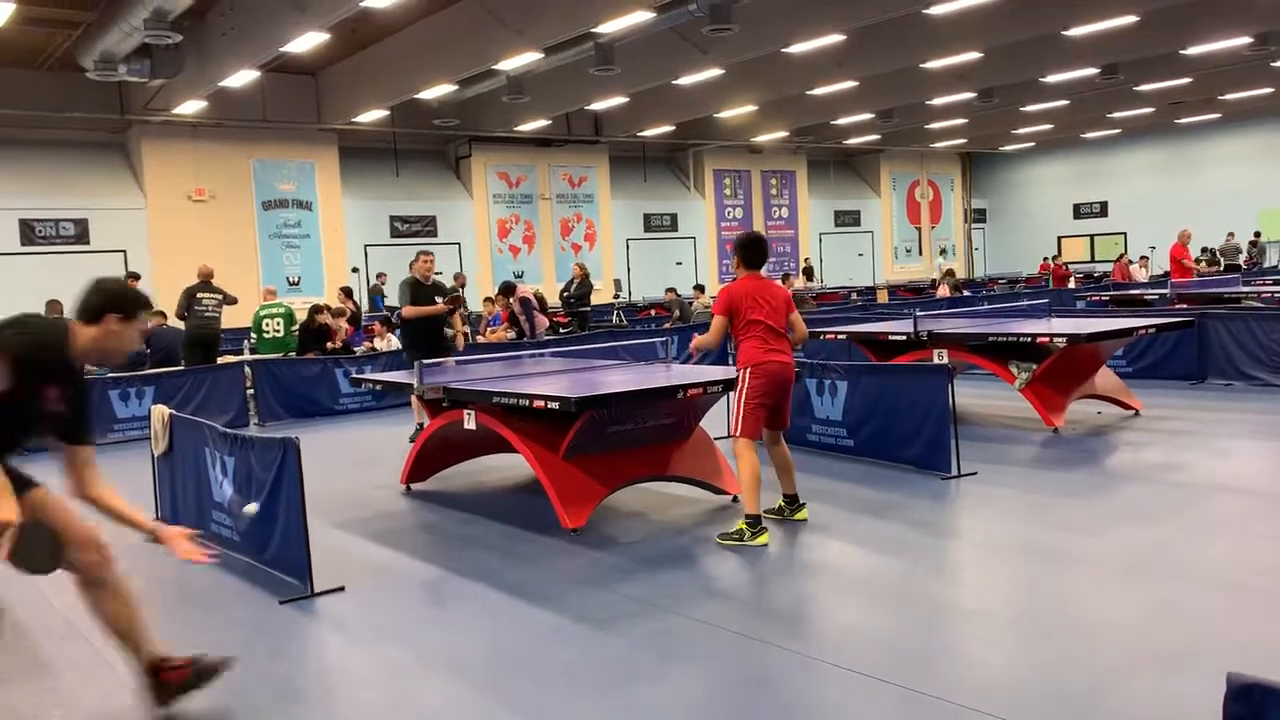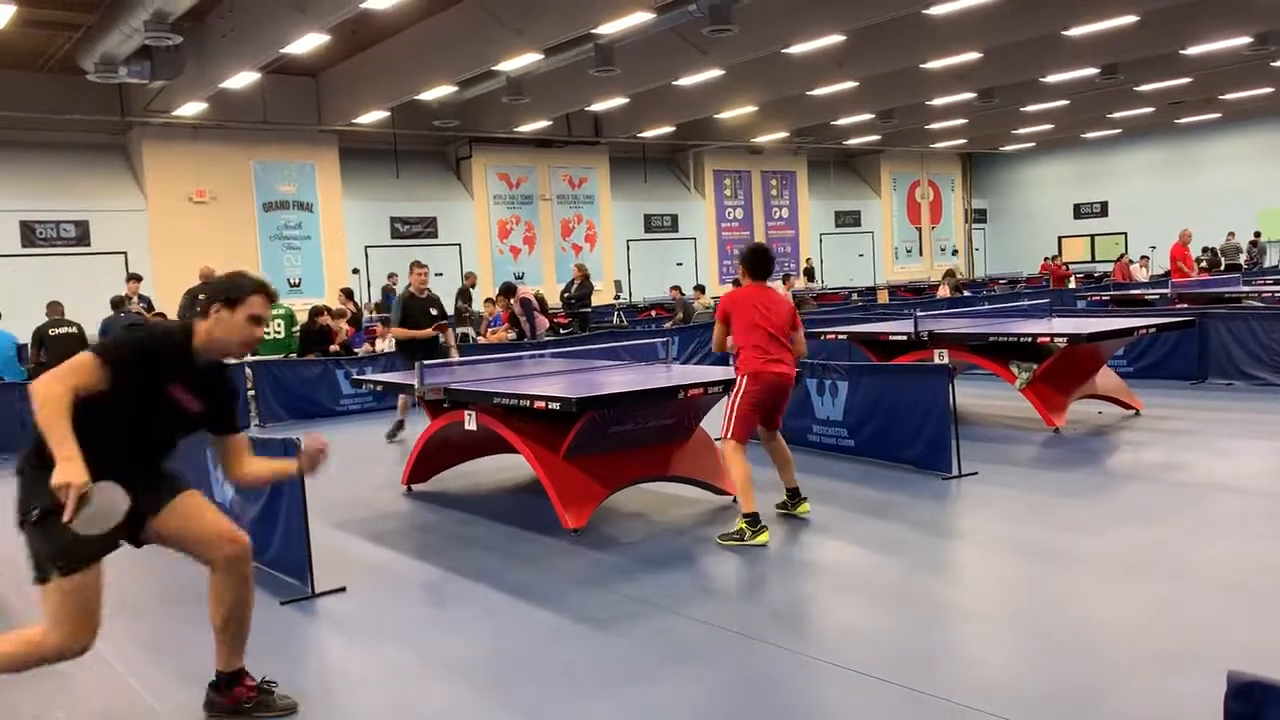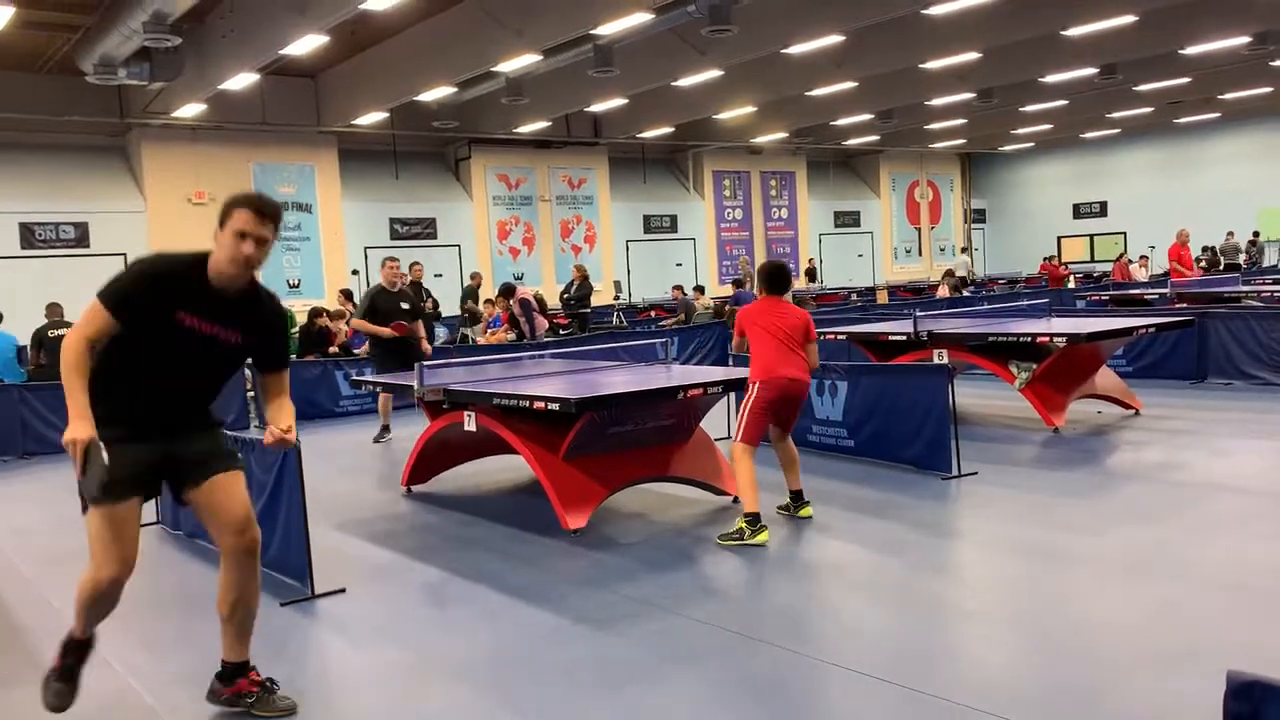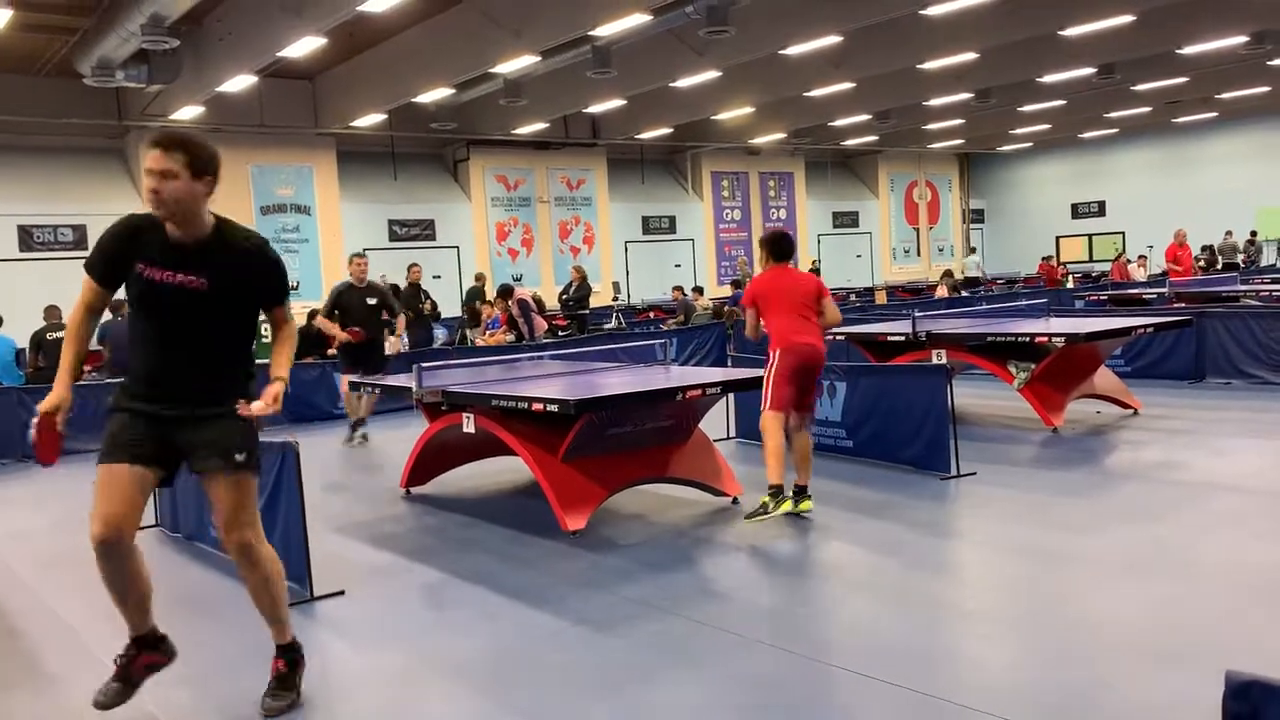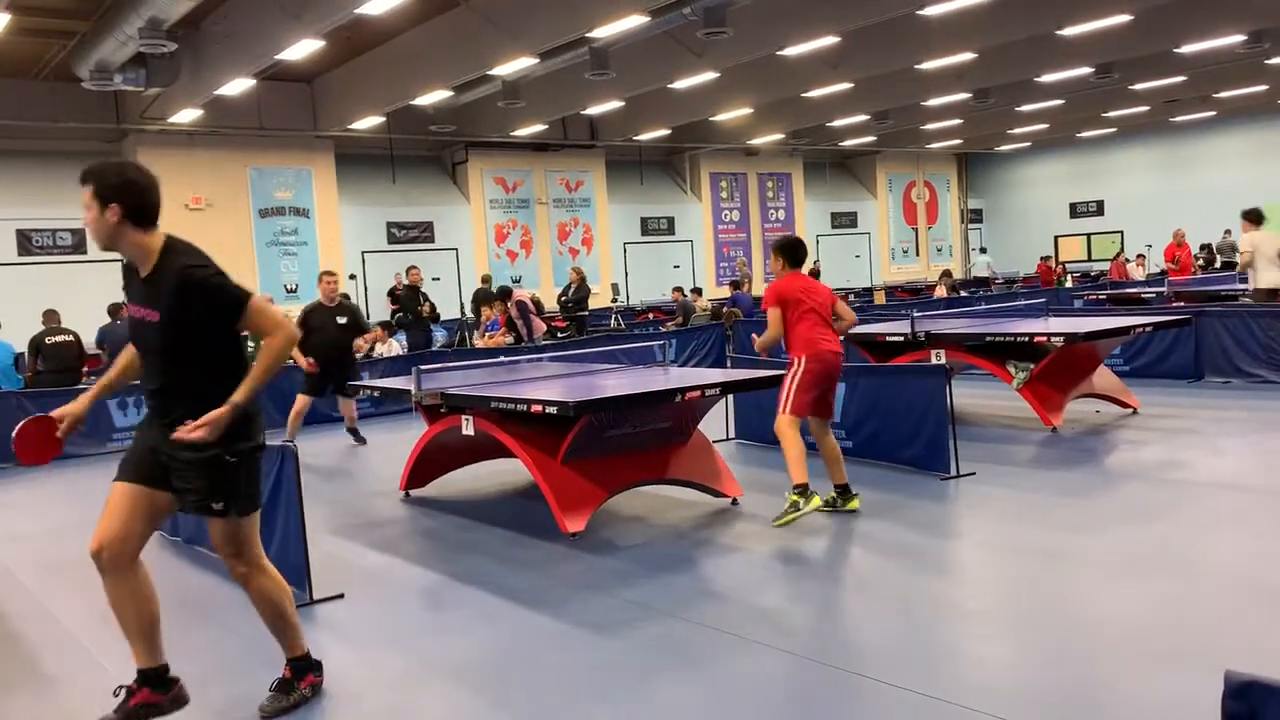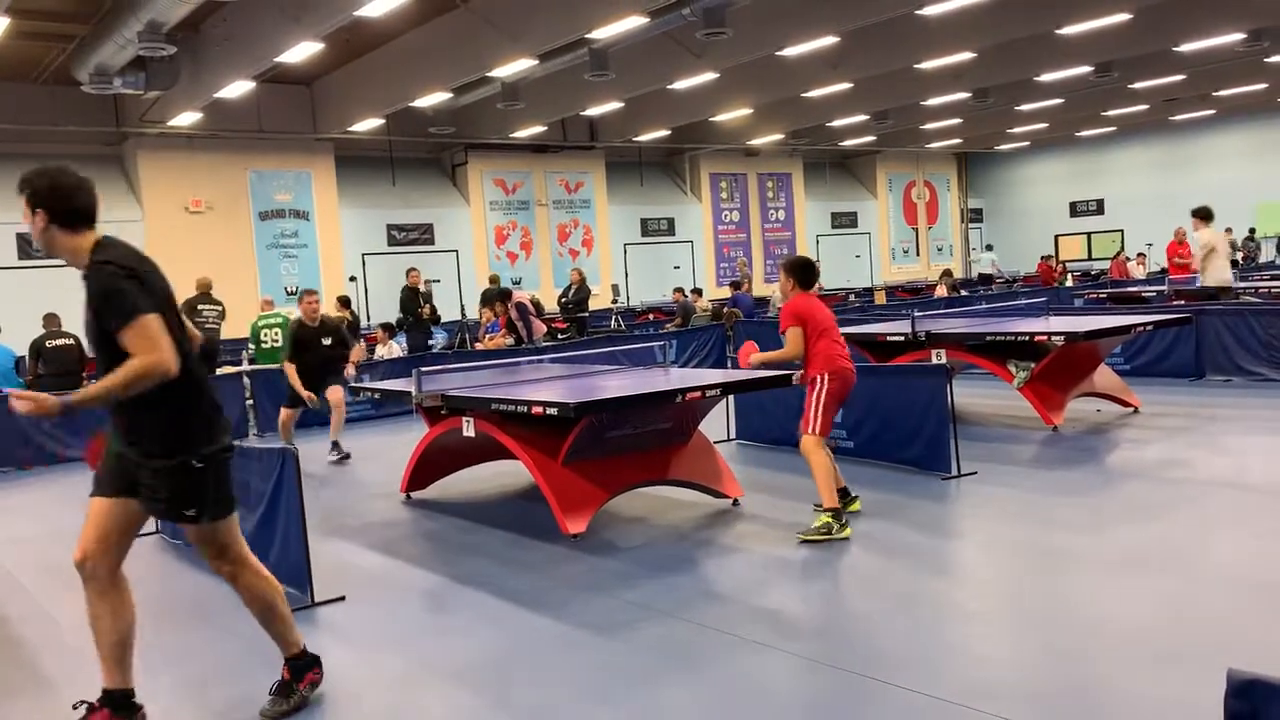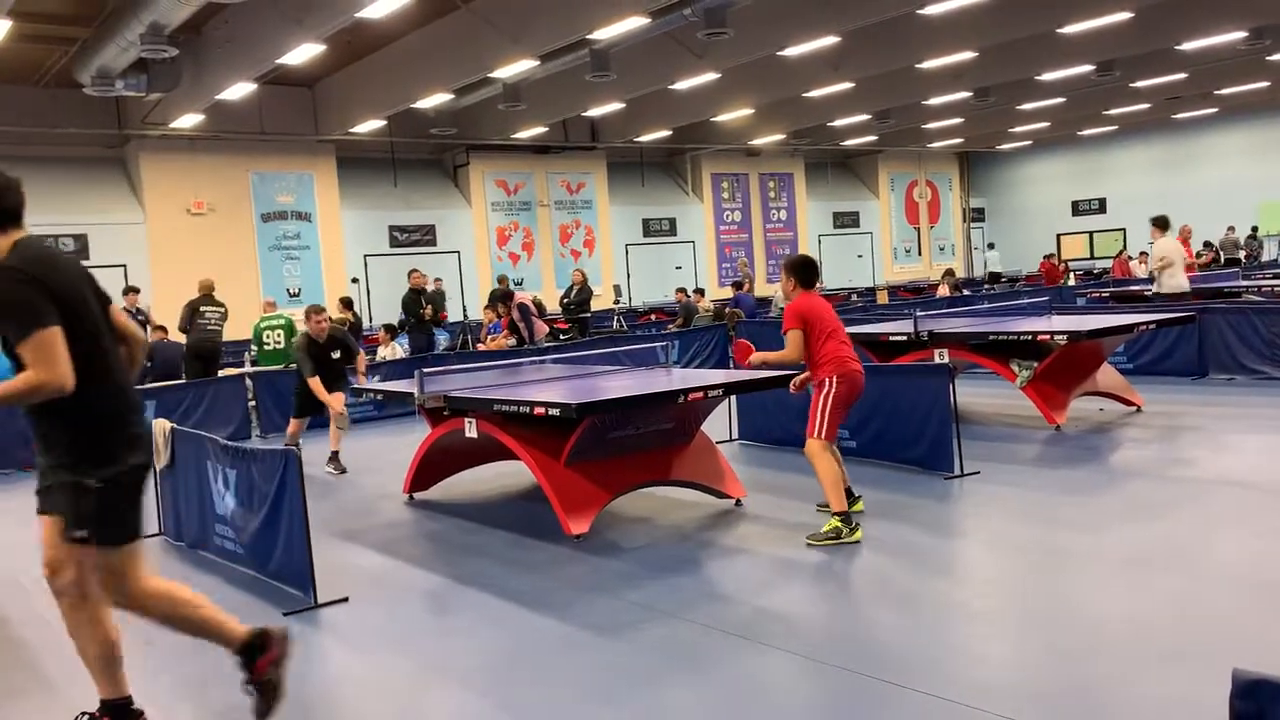
dt=0.2s
person 1, frame 1
left shoulder: (72, 384)
right shoulder: (38, 340)
left elbow: (89, 484)
left wrist: (160, 532)
left knee: (89, 551)
left ankle: (159, 670)
person 1, frame 2
left shoulder: (219, 385)
right shoulder: (150, 344)
left elbow: (241, 468)
right elbow: (50, 387)
left wrist: (297, 467)
right wrist: (68, 460)
left hip: (136, 479)
right hip: (66, 487)
left knee: (233, 550)
right knee: (70, 639)
person 1, frame 3
left shoulder: (266, 314)
right shoulder: (158, 275)
left elbow: (276, 391)
right elbow: (78, 340)
left wrist: (282, 423)
right wrist: (80, 418)
left hip: (191, 430)
right hip: (117, 433)
left knee: (243, 538)
right knee: (111, 571)
left ankle: (234, 676)
right ankle: (75, 645)
person 1, frame 4
left shoulder: (249, 253)
right shoulder: (126, 238)
left elbow: (284, 323)
right elbow: (86, 308)
left wrist: (277, 380)
right wrist: (63, 383)
left hip: (219, 411)
right hip: (141, 406)
left knee: (241, 537)
right knee: (108, 533)
left ankle: (288, 655)
right ankle: (146, 644)
person 1, frame 5
left shoulder: (191, 276)
right shoulder: (135, 271)
left elbow: (282, 333)
left wrist: (229, 409)
right wrist: (88, 400)
left hip: (219, 439)
right hip: (161, 433)
left knee: (243, 563)
right knee: (109, 550)
left ankle: (303, 668)
person 1, frame 6
left shoulder: (108, 275)
right shoulder: (112, 264)
left elbow: (161, 362)
right elbow: (186, 335)
left wrist: (68, 403)
left hip: (183, 444)
right hip: (135, 443)
left knee: (228, 560)
right knee: (92, 561)
left ankle: (301, 664)
person 1, frame 7
right shoulder: (55, 263)
left elbow: (56, 378)
right elbow: (131, 337)
right wrist: (114, 400)
left hip: (95, 454)
right hip: (84, 447)
left knee: (124, 589)
right knee: (64, 577)
left ankle: (258, 647)
person 2, frame 1
left shoulder: (730, 293)
right shoulder: (781, 292)
left elbow: (714, 340)
right elbow: (801, 333)
left wrist: (697, 343)
left hip: (756, 370)
right hip: (785, 369)
left knee: (744, 446)
right knee: (773, 437)
left ankle: (753, 526)
right ankle: (792, 503)
person 2, frame 2
left shoulder: (730, 300)
right shoulder: (785, 303)
left elbow: (718, 346)
right elbow: (801, 350)
left hip: (754, 377)
right hip: (784, 376)
left knee: (732, 448)
right knee: (769, 433)
left ankle: (752, 524)
right ankle: (795, 498)
person 2, frame 3
left shoulder: (746, 313)
right shoulder: (802, 316)
left elbow: (736, 348)
right elbow: (813, 363)
left hip: (767, 383)
right hip: (800, 384)
left knee: (741, 451)
right knee: (780, 435)
left ankle: (752, 524)
right ankle: (798, 501)
person 2, frame 4
left shoulder: (757, 285)
right shoulder: (812, 280)
left elbow: (752, 333)
right elbow: (834, 318)
left hip: (785, 352)
right hip: (814, 352)
left knee: (771, 421)
right knee: (799, 424)
left ankle: (776, 496)
right ankle: (801, 494)
person 2, frame 5
left shoulder: (776, 289)
right shoulder: (821, 288)
left elbow: (775, 334)
right elbow: (850, 320)
left wrist: (760, 344)
left hip: (808, 359)
right hip: (833, 357)
left knee: (785, 425)
right knee: (820, 428)
left ankle: (802, 495)
right ankle: (844, 494)
person 2, frame 6
left shoulder: (792, 307)
right shoulder: (820, 307)
left elbow: (796, 351)
left wrist: (760, 357)
right wrist: (809, 370)
left hip: (828, 376)
right hip: (844, 373)
left knee: (810, 445)
right knee: (814, 439)
left ankle: (834, 519)
right ankle: (844, 496)
person 2, frame 7
left shoulder: (795, 308)
right shoulder: (822, 304)
left elbow: (794, 355)
left wrist: (761, 357)
right wrist: (808, 376)
left hip: (836, 378)
right hip: (851, 374)
left knee: (815, 449)
right knee: (822, 440)
left ankle: (844, 523)
right ankle: (848, 497)
